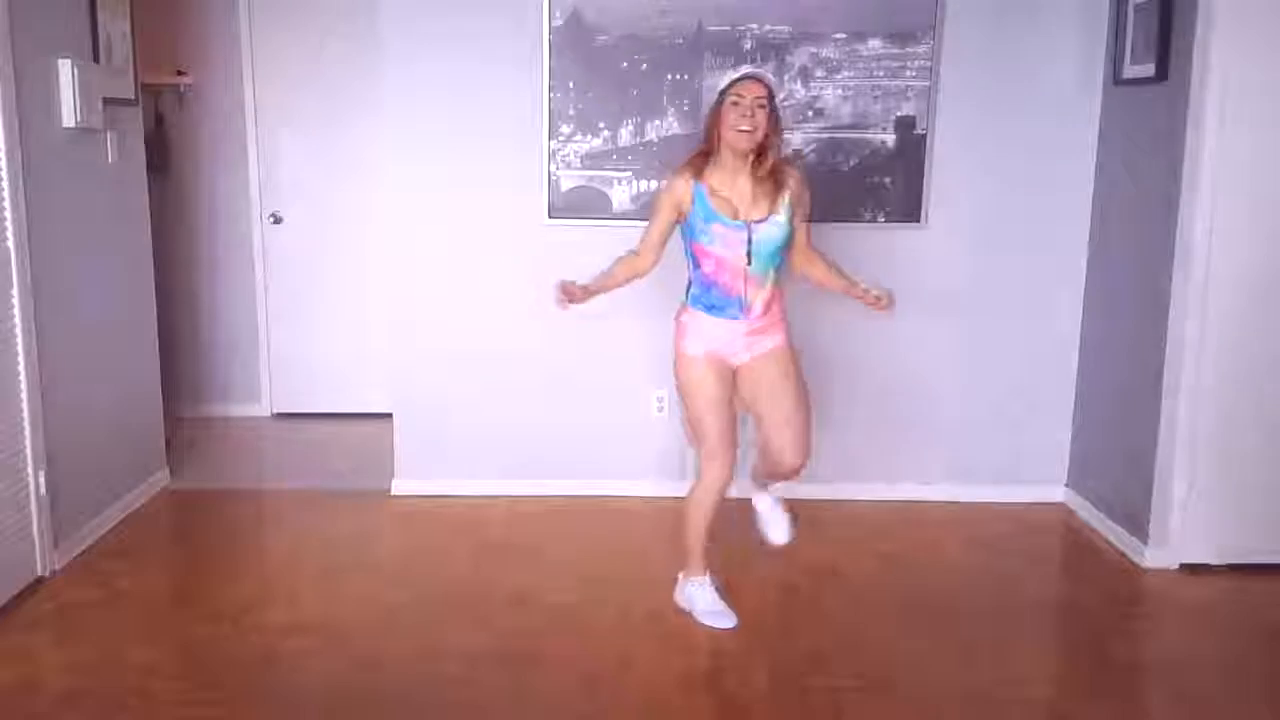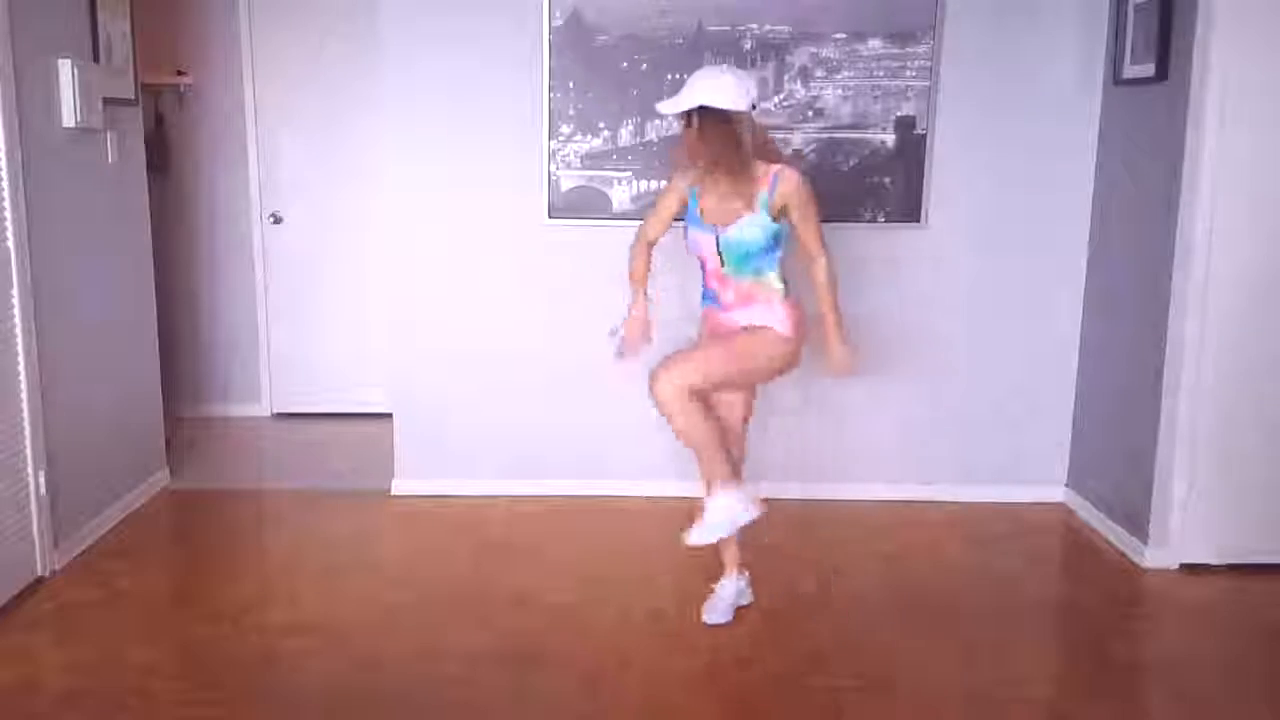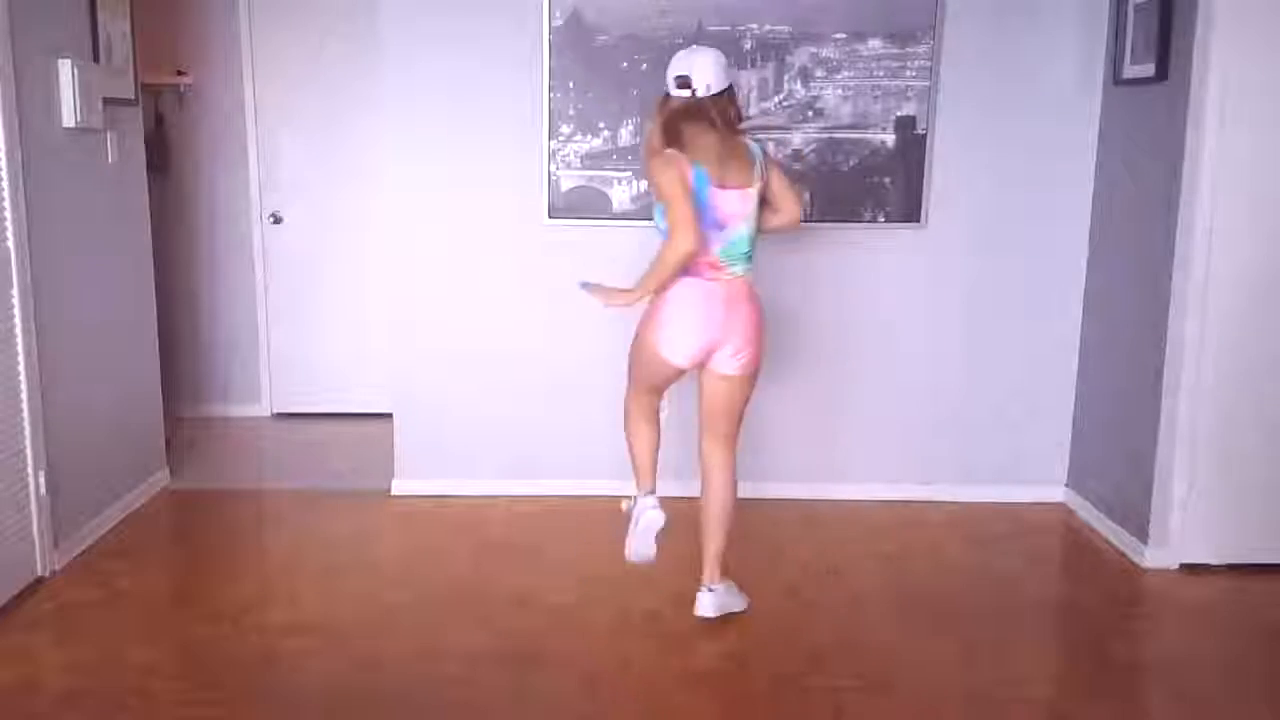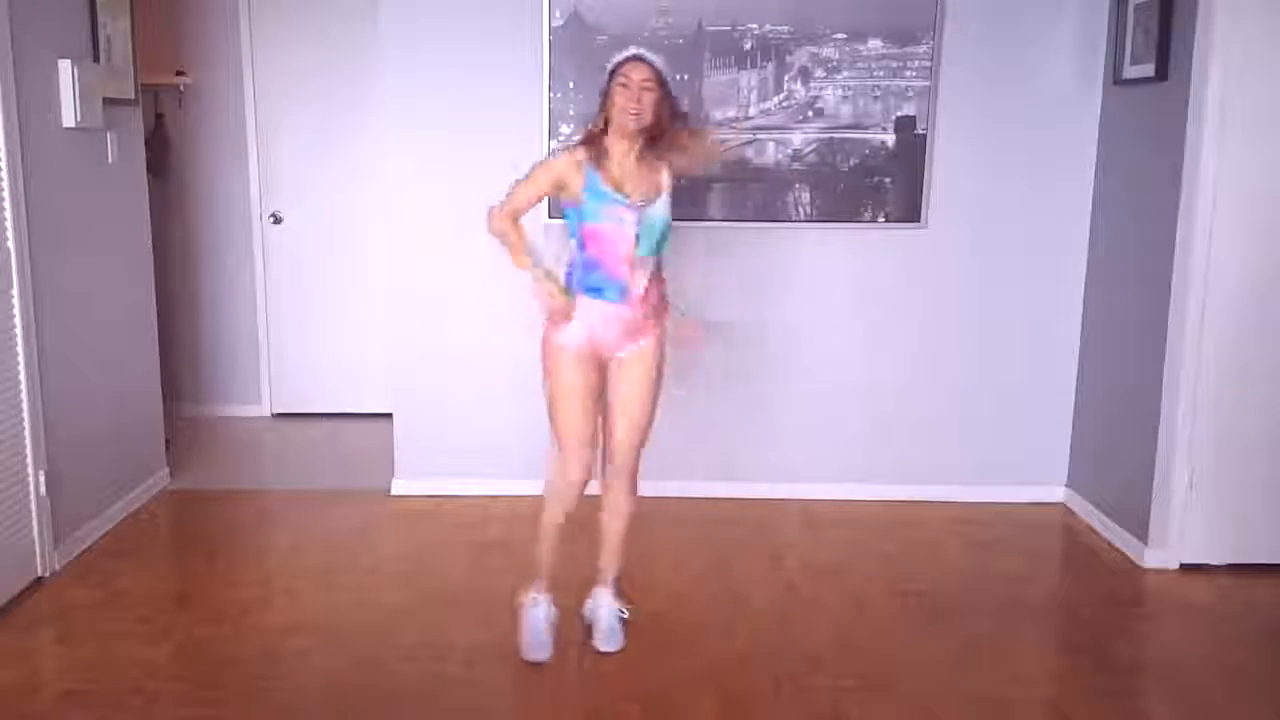
dt=0.5s
person 1, frame 1
left shoulder: (790, 184)
right shoulder: (685, 186)
left elbow: (802, 256)
right elbow: (645, 255)
left wrist: (853, 289)
right wrist: (589, 289)
left hip: (765, 338)
right hip: (703, 340)
left knee: (790, 456)
right knee: (716, 468)
left ankle: (762, 488)
right ankle: (694, 579)
person 1, frame 2
left shoulder: (782, 184)
right shoulder: (689, 181)
left elbow: (818, 257)
right elbow: (645, 238)
left wrist: (834, 332)
right wrist: (637, 301)
left hip: (770, 328)
right hip: (717, 329)
left knee: (668, 382)
right knee: (720, 457)
left ankle: (728, 492)
right ankle: (733, 576)
person 1, frame 3
left shoulder: (668, 161)
right shoulder: (753, 156)
left elbow: (683, 244)
right elbow: (790, 213)
left wrist: (638, 292)
left hip: (685, 312)
right hip: (739, 314)
left knee: (641, 401)
right knee: (719, 452)
left ankle: (647, 504)
right ankle: (714, 586)
person 1, frame 4
left shoulder: (666, 171)
right shoulder: (574, 164)
right elbow: (501, 215)
left wrist: (664, 308)
right wrist: (540, 278)
left hip: (637, 331)
right hip: (575, 326)
left knee: (622, 470)
right knee: (574, 467)
left ankle: (605, 594)
right ankle: (539, 595)
